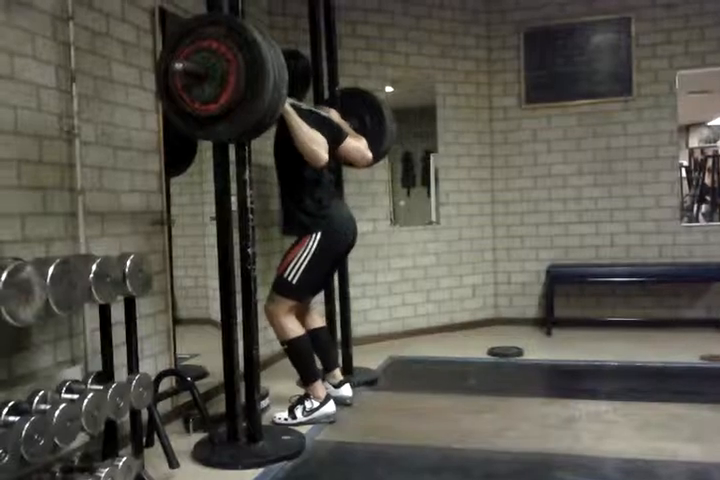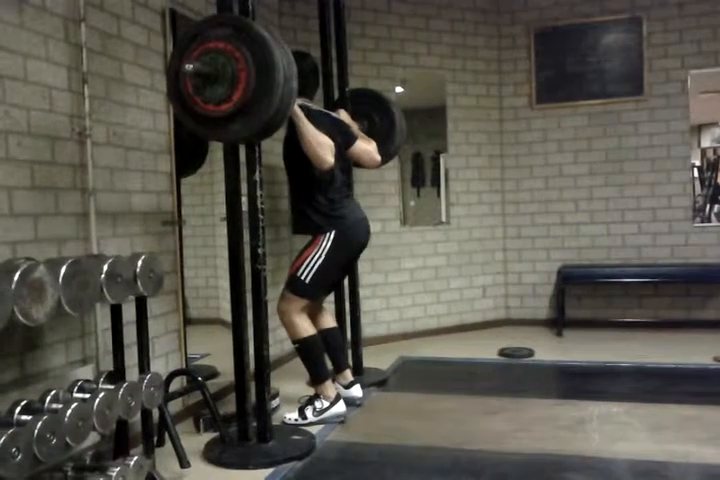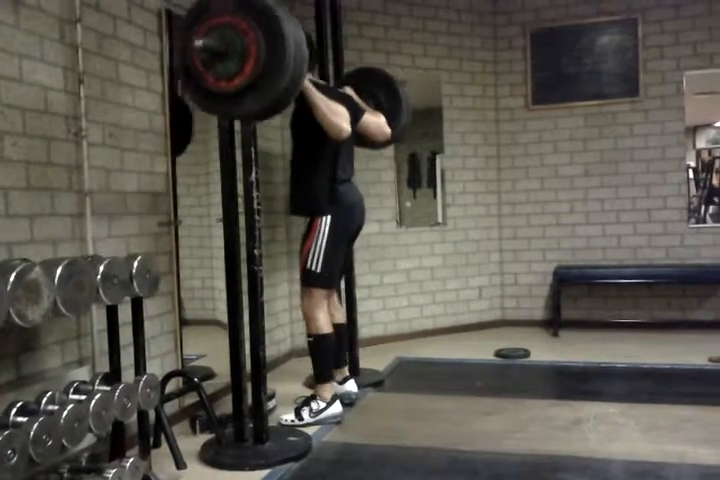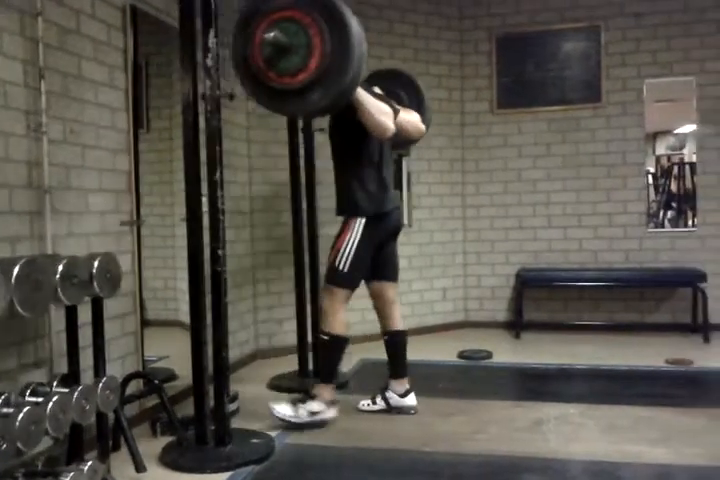
dt=0.7s
person 1, frame 1
left shoulder: (300, 118)
right shoulder: (319, 118)
left elbow: (318, 156)
right elbow: (364, 156)
left wrist: (285, 110)
right wrist: (340, 122)
left hip: (321, 227)
right hip: (338, 222)
left knee: (279, 308)
right knee: (299, 305)
left ankle: (318, 399)
right ankle: (336, 382)
person 1, frame 2
left shoulder: (306, 120)
right shoulder: (330, 120)
left elbow: (325, 159)
right elbow: (372, 158)
left wrist: (293, 112)
right wrist: (351, 125)
left hip: (336, 229)
right hip: (352, 224)
left knee: (291, 307)
right knee: (312, 304)
left ankle: (328, 399)
right ankle: (346, 382)
person 1, frame 3
left shoulder: (313, 96)
right shoulder: (334, 95)
left elbow: (340, 129)
right elbow: (382, 130)
left wrist: (304, 86)
right wrist: (356, 99)
left hip: (330, 209)
right hip: (347, 205)
left knee: (314, 301)
right knee: (326, 296)
left ankle: (325, 398)
right ankle: (342, 379)
person 1, frame 4
left shoulder: (356, 97)
right shoulder: (369, 96)
left elbow: (384, 128)
right elbow: (416, 128)
left wrist: (351, 88)
right wrist: (386, 101)
left hip: (366, 213)
right hip: (385, 210)
left knee: (333, 299)
right knee: (386, 300)
left ankle: (322, 398)
right ankle: (400, 390)
